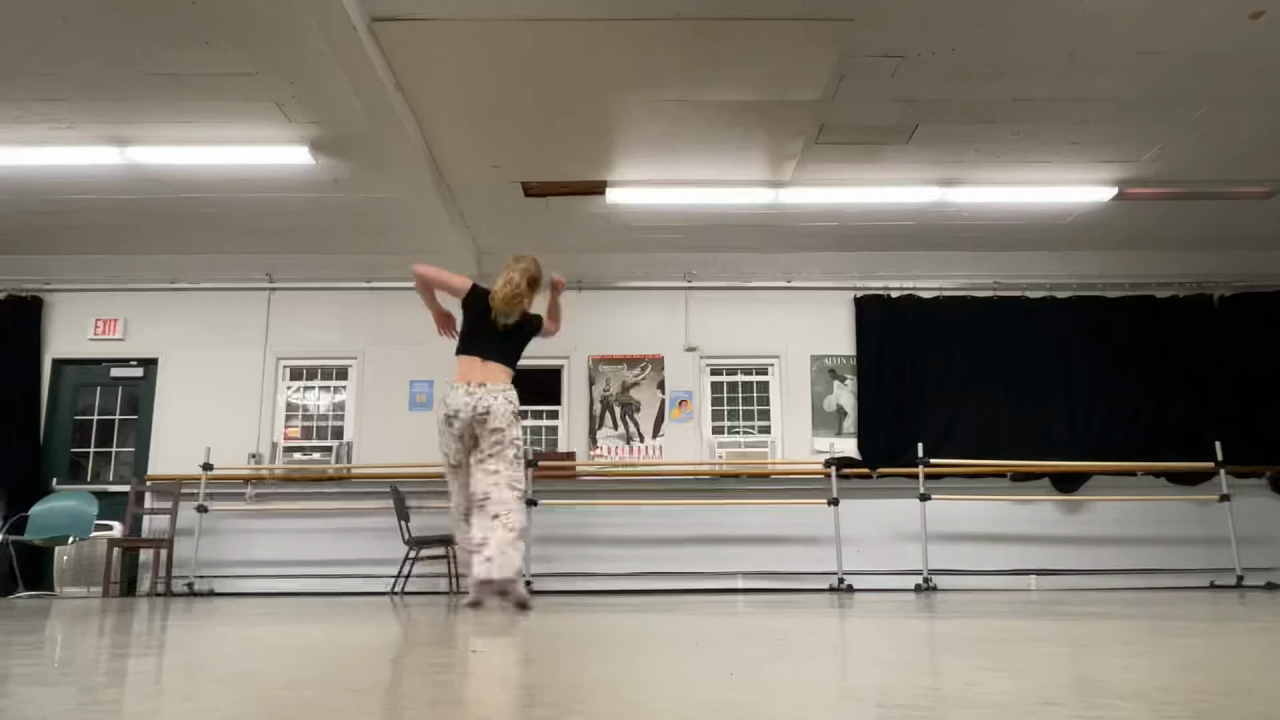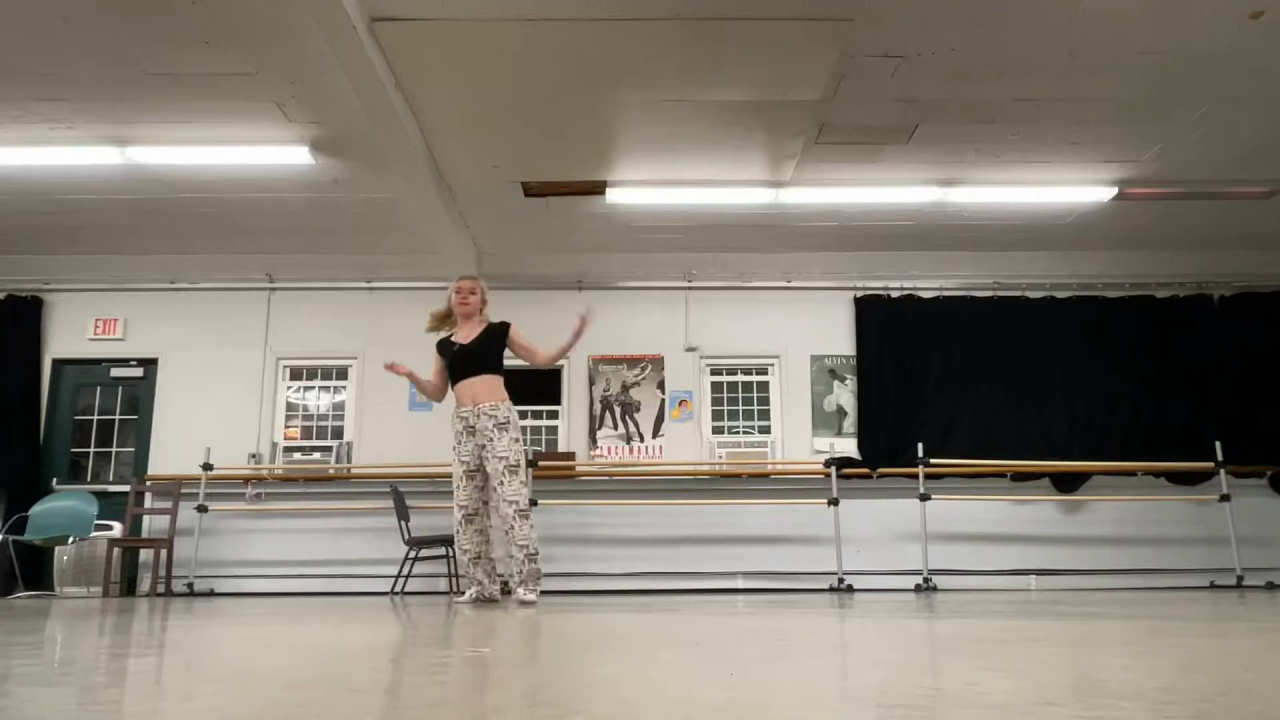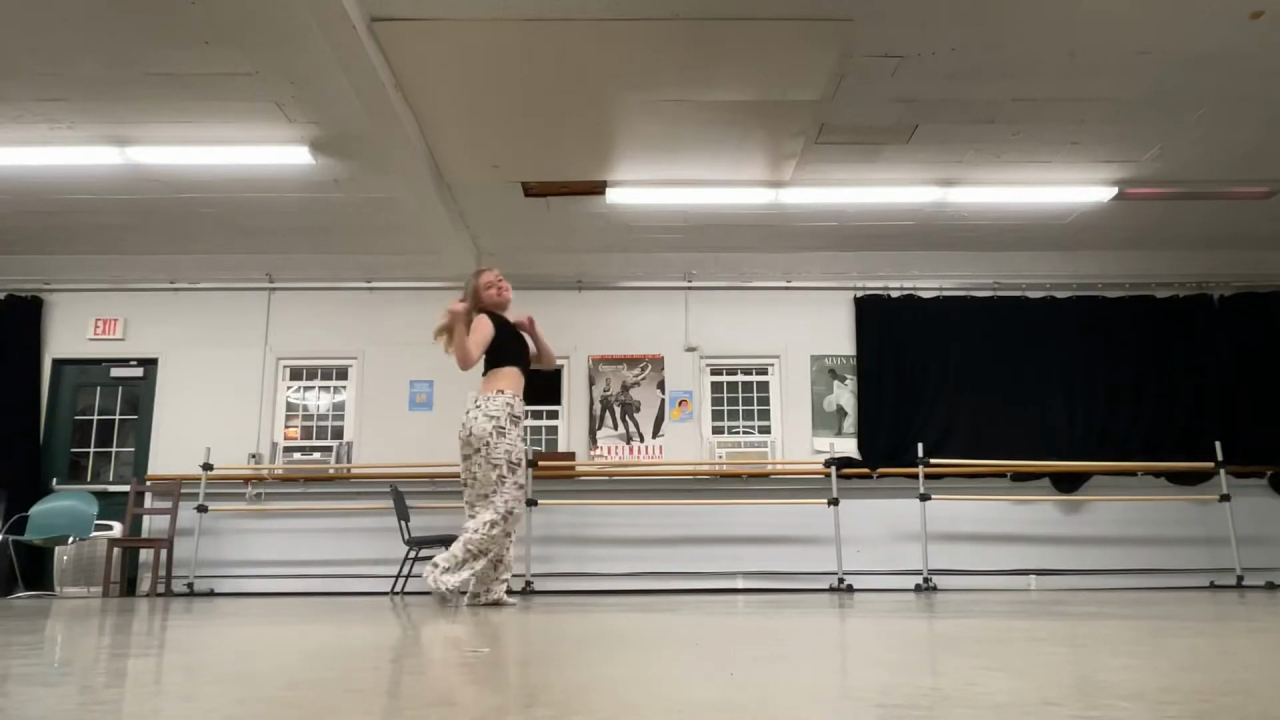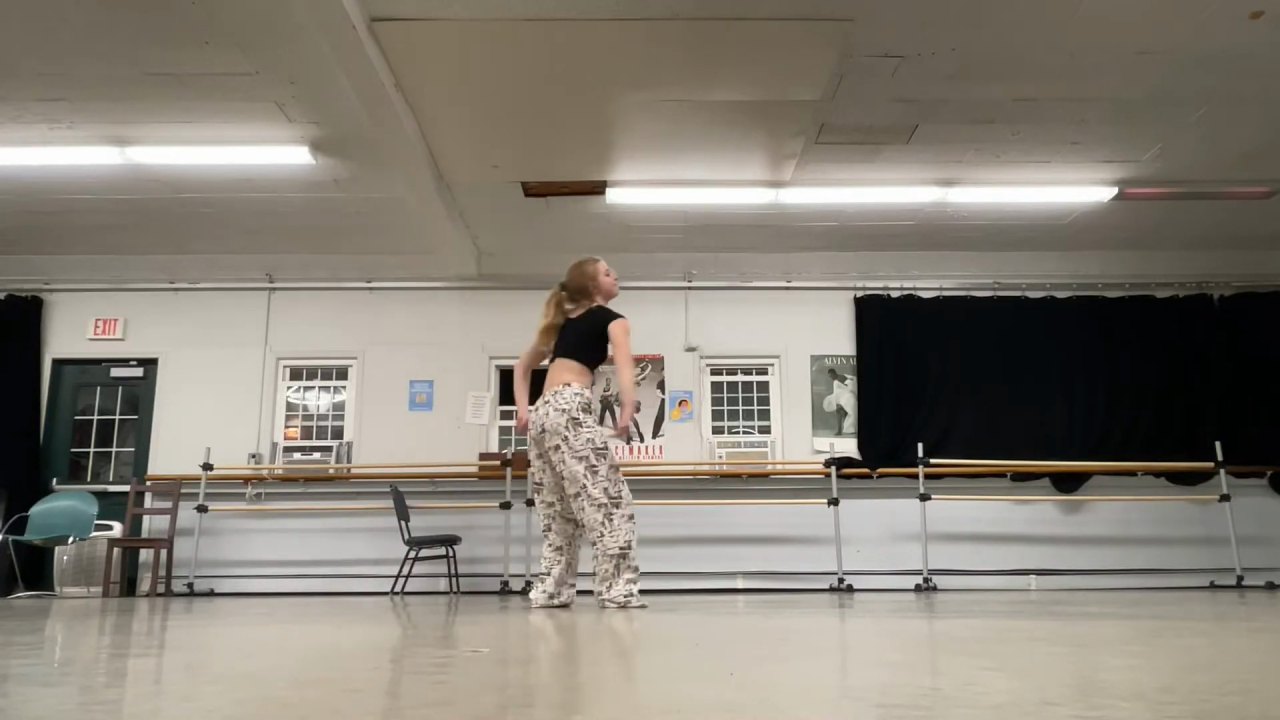
dt=1s
person 1, frame 1
left shoulder: (477, 297)
right shoulder: (530, 321)
left elbow: (420, 272)
right elbow: (554, 326)
left wrist: (438, 312)
right wrist: (556, 295)
left hip: (459, 400)
right hip: (498, 402)
left knee: (467, 496)
right knee: (502, 492)
left ankle: (483, 581)
right ankle: (499, 572)
person 1, frame 2
left shoulder: (500, 331)
right shoulder: (444, 345)
left elbow: (541, 359)
right elbow: (436, 393)
left wrist: (573, 339)
right wrist: (410, 375)
left hip: (499, 420)
right hip: (464, 426)
left knee: (512, 504)
right knee: (467, 510)
left ankle: (525, 583)
right ankle: (484, 585)
person 1, frame 3
left shoulder: (514, 329)
right shoulder: (486, 320)
left elbow: (547, 361)
right elbow: (465, 360)
left wrist: (533, 332)
right wrist: (457, 321)
left hip: (497, 416)
right hip: (497, 413)
left knee: (489, 506)
right knee: (503, 504)
left ankle: (486, 588)
right ankle: (445, 570)
person 1, frame 4
left shoulder: (568, 319)
right shoulder: (612, 319)
left elbow: (524, 363)
right elbow: (623, 358)
left wrist: (522, 408)
right wrist: (628, 406)
left hip: (545, 412)
right hip: (571, 408)
left knee: (560, 510)
right knee: (609, 499)
left ankle: (550, 590)
right ankle: (617, 588)
